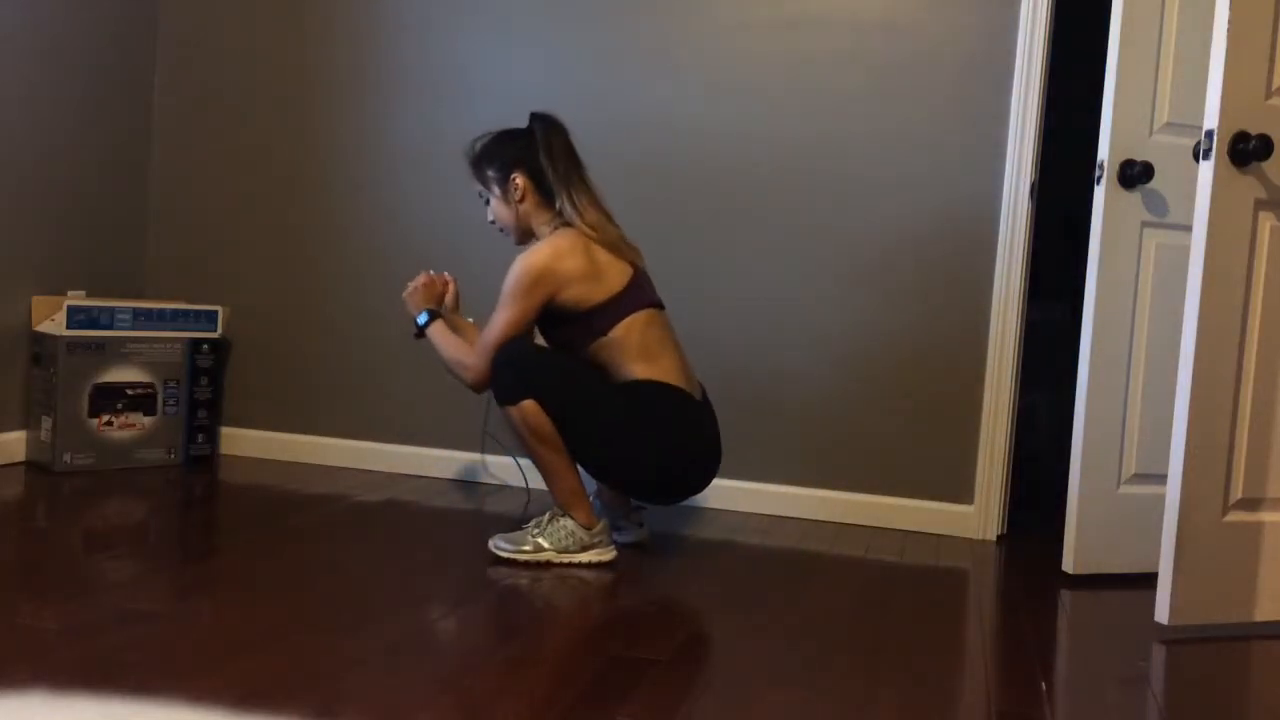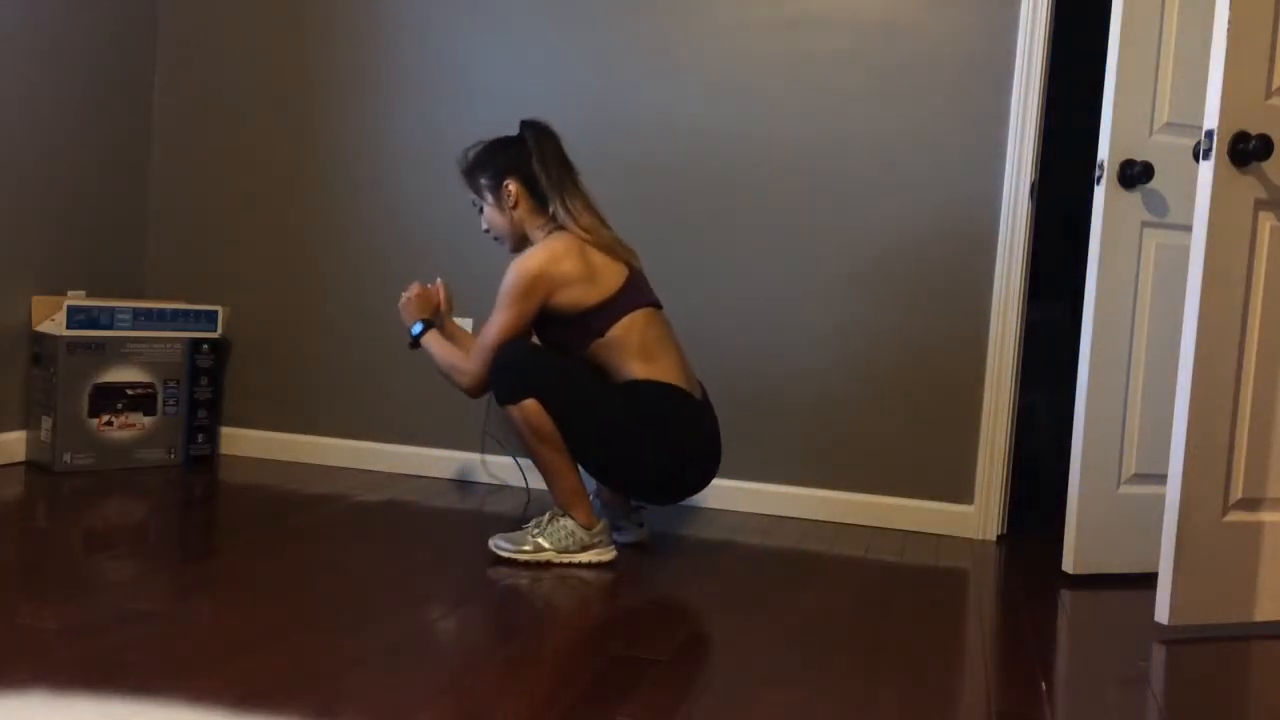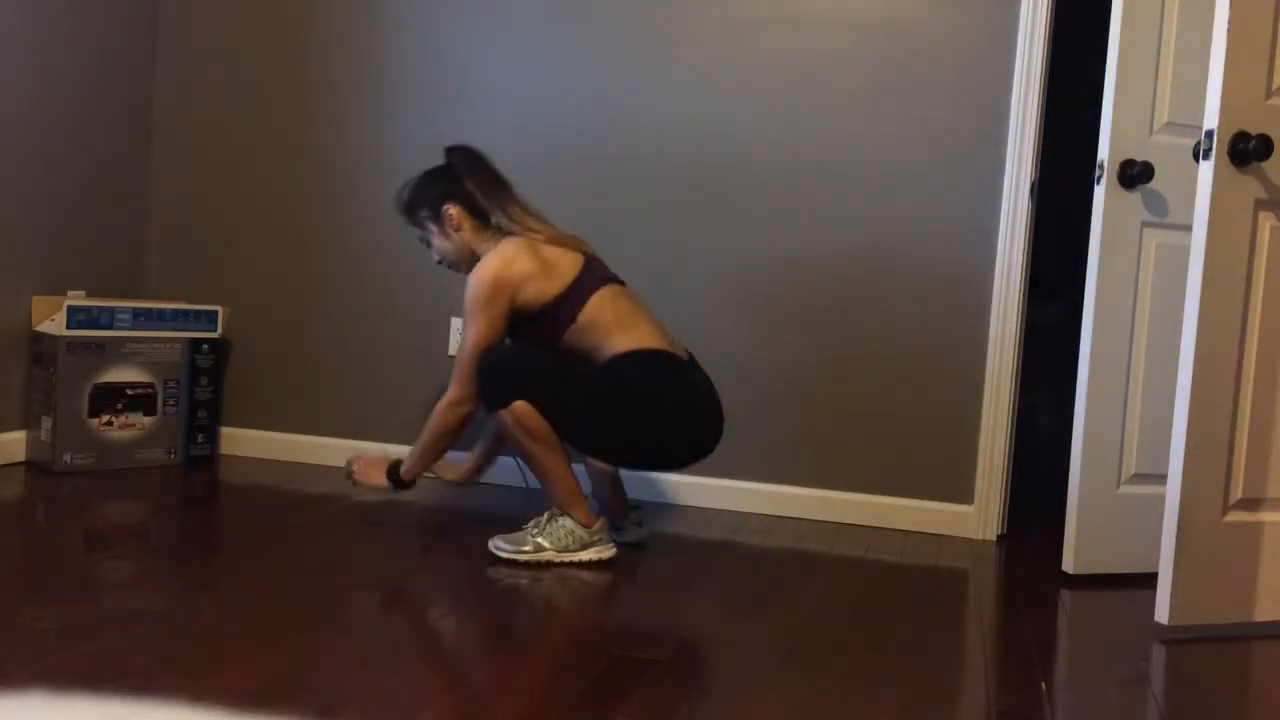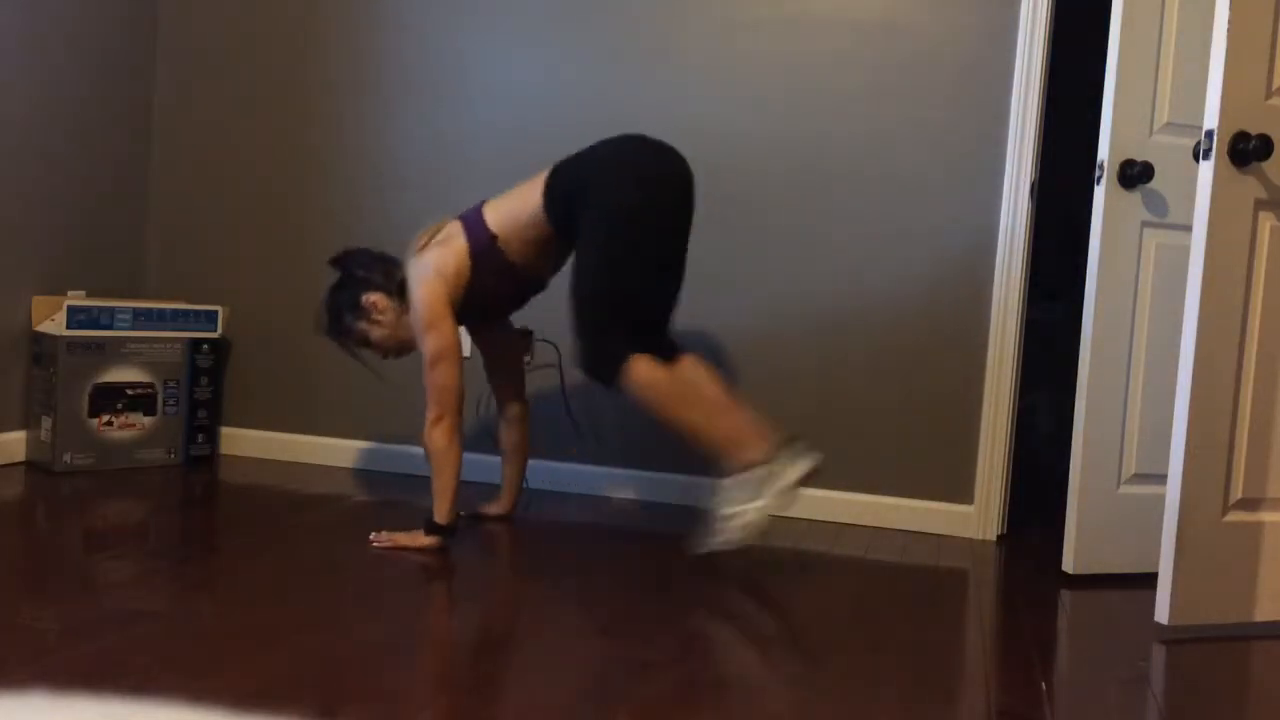
dt=0.5s
person 1, frame 1
left shoulder: (544, 259)
right shoulder: (586, 243)
left elbow: (479, 371)
left wrist: (427, 316)
right wrist: (452, 316)
left hip: (665, 445)
right hip: (684, 434)
left knee: (514, 368)
right knee: (541, 372)
left ankle: (582, 529)
right ankle: (617, 510)
person 1, frame 2
left shoulder: (539, 262)
right shoulder: (578, 246)
left elbow: (475, 377)
left wrist: (421, 329)
right wrist: (445, 324)
left hip: (668, 445)
right hip: (683, 432)
left knee: (516, 367)
right knee: (541, 374)
left ankle: (582, 529)
right ankle: (617, 510)
person 1, frame 3
left shoulder: (495, 271)
right shoulder: (530, 250)
left elbow: (462, 399)
right elbow: (523, 390)
left wrist: (400, 473)
right wrist: (471, 465)
left hip: (664, 407)
right hip: (680, 400)
left knee: (501, 371)
right knee: (534, 378)
left ankle: (581, 527)
right ankle: (614, 511)
person 1, frame 4
left shoulder: (426, 289)
right shoulder: (456, 290)
left elbow: (441, 418)
right elbow: (511, 397)
left wrist: (438, 525)
right wrist: (508, 498)
left hip: (628, 178)
right hip: (639, 172)
left knee: (604, 352)
right knee: (640, 341)
left ankle: (754, 463)
right ankle: (762, 453)
